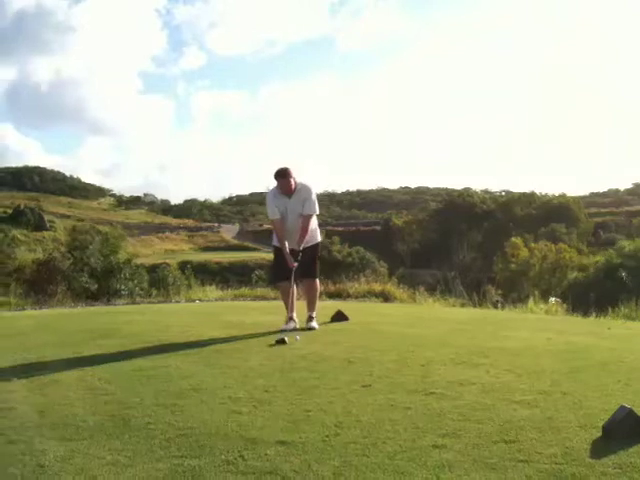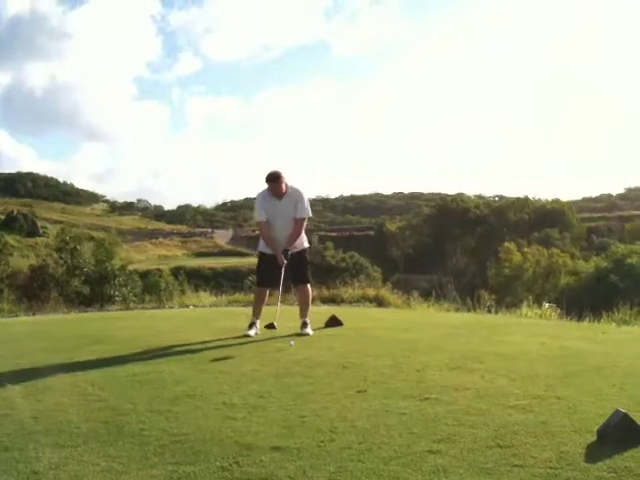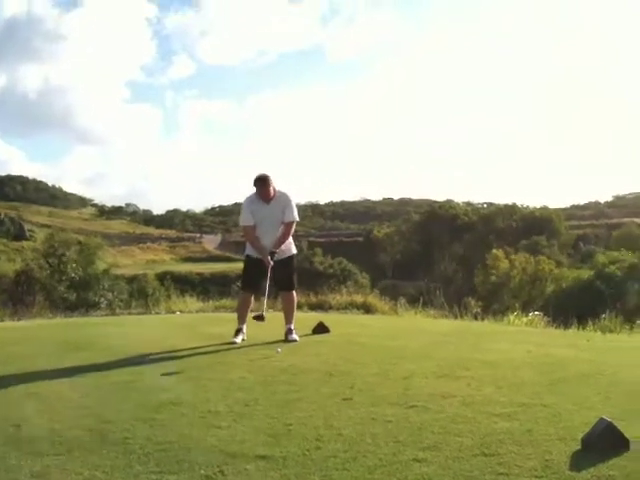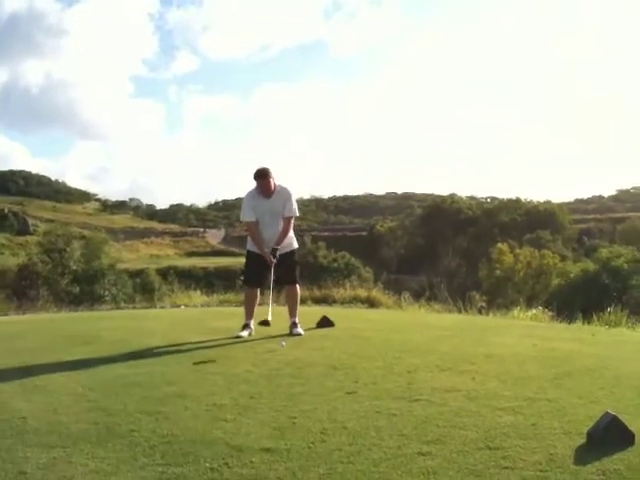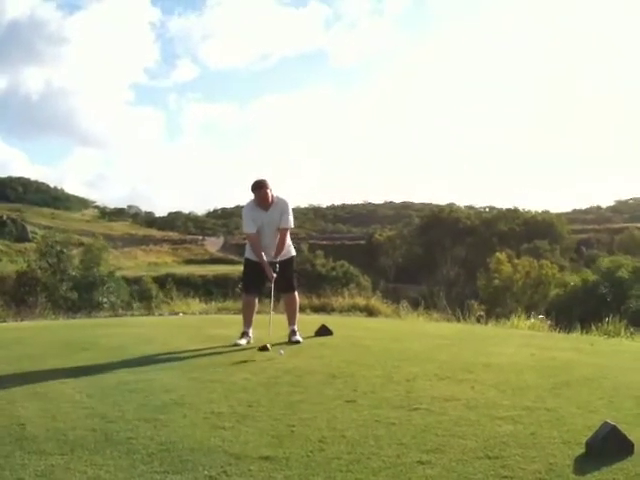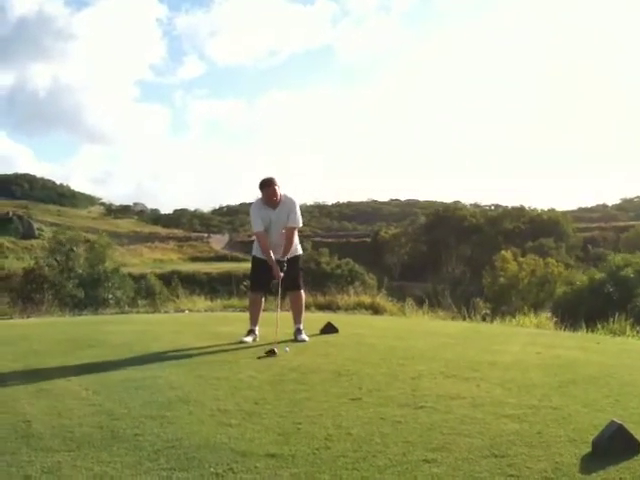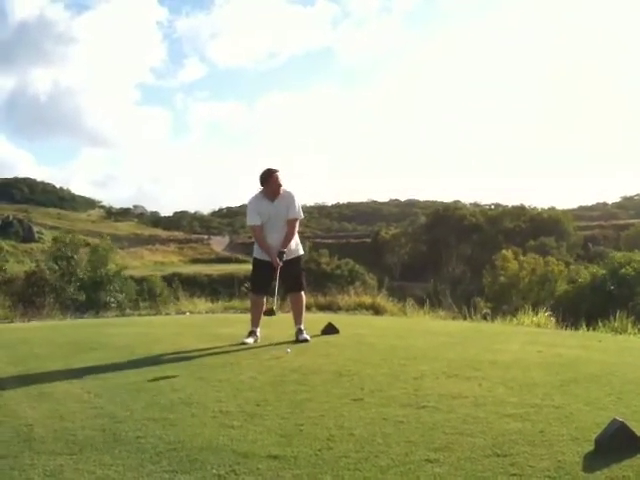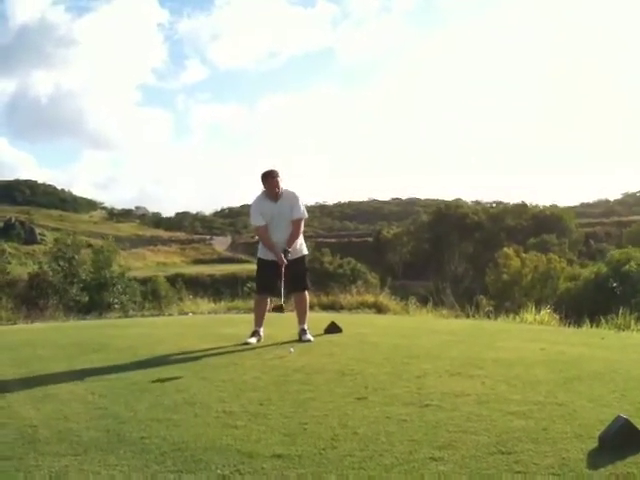
dt=0.5s
person 1, frame 1
left shoulder: (307, 191)
right shoulder: (272, 196)
left elbow: (306, 222)
right elbow: (277, 226)
left wrist: (298, 247)
right wrist: (286, 252)
left hip: (308, 240)
right hip: (283, 243)
left knee: (310, 278)
right knee: (283, 280)
left ankle: (311, 316)
right ankle: (291, 317)
person 1, frame 2
left shoulder: (298, 195)
right shoulder: (261, 198)
left elbow: (300, 224)
right elbow: (263, 229)
left wrist: (287, 247)
right wrist: (277, 252)
left hip: (296, 246)
right hip: (268, 248)
left knee: (303, 284)
right knee: (261, 285)
left ankle: (305, 322)
right ankle: (254, 323)
person 1, frame 3
left shoulder: (285, 200)
right shoulder: (248, 203)
left elbow: (289, 227)
right elbow: (249, 233)
left wrist: (274, 250)
right wrist: (264, 254)
left hip: (283, 252)
right hip: (255, 253)
left knee: (288, 290)
right knee: (247, 290)
left ankle: (290, 329)
right ankle: (240, 329)
person 1, frame 4
left shoulder: (286, 194)
right shoulder: (249, 198)
left elbow: (288, 223)
right elbow: (251, 228)
left wrist: (276, 247)
right wrist: (265, 251)
left hip: (285, 247)
right hip: (257, 249)
left knee: (292, 283)
right knee: (251, 286)
left ankle: (294, 322)
right ankle: (248, 324)
person 1, frame 5
left shoulder: (283, 205)
right shoulder: (248, 210)
left elbow: (283, 235)
right elbow: (253, 240)
left wrist: (275, 260)
right wrist: (265, 265)
left hip: (283, 255)
right hip: (255, 257)
left knee: (290, 291)
right knee: (249, 293)
left ankle: (293, 330)
right ankle: (247, 332)
person 1, frame 6
left shoulder: (291, 204)
right shoulder: (256, 208)
left elbow: (291, 234)
right elbow: (261, 239)
left wrist: (283, 258)
right wrist: (273, 265)
left hip: (290, 253)
right hip: (263, 255)
left knee: (296, 290)
right knee: (256, 291)
left ankle: (299, 329)
right ankle: (253, 330)
person 1, frame 7
left shoulder: (290, 197)
right shoulder: (254, 203)
left elbow: (293, 226)
right elbow: (257, 233)
left wrist: (283, 250)
right wrist: (271, 255)
left hip: (291, 253)
right hip: (263, 255)
left knee: (297, 290)
right knee: (257, 293)
left ankle: (300, 329)
right ankle: (254, 331)
person 1, frame 8
left shoulder: (293, 198)
right shoulder: (257, 204)
left elbow: (298, 226)
right elbow: (262, 233)
left wrist: (287, 249)
right wrist: (277, 253)
left hip: (295, 253)
right hip: (268, 255)
left knee: (300, 290)
right knee: (262, 293)
left ankle: (303, 329)
right ankle: (257, 331)
